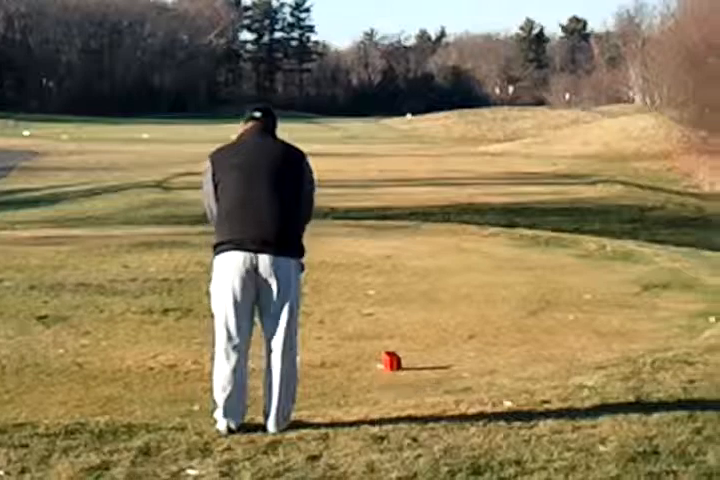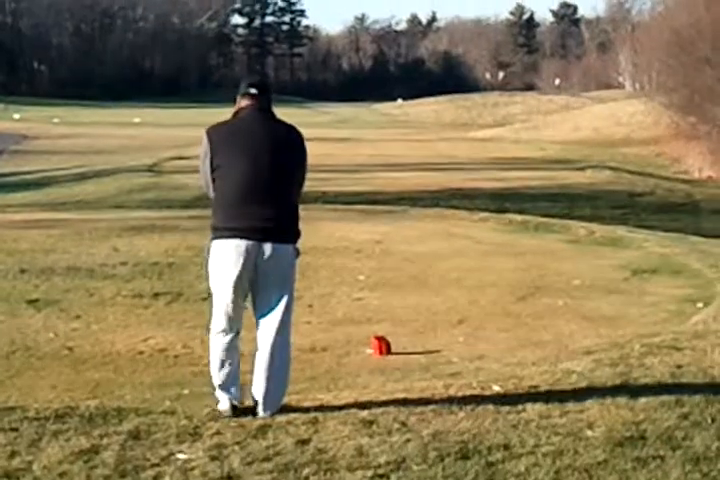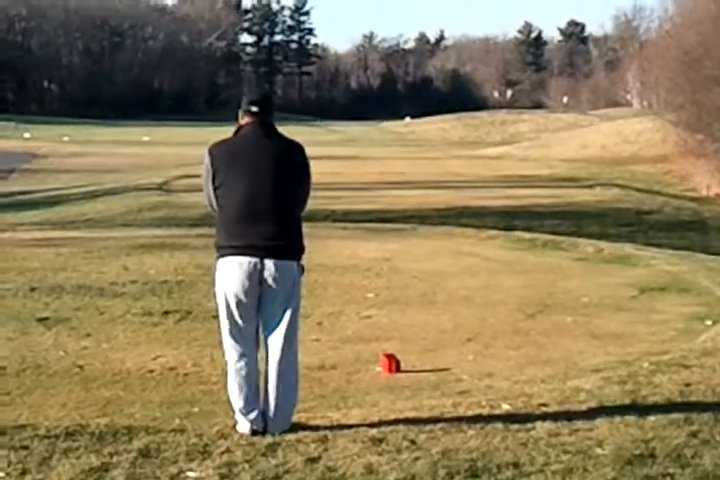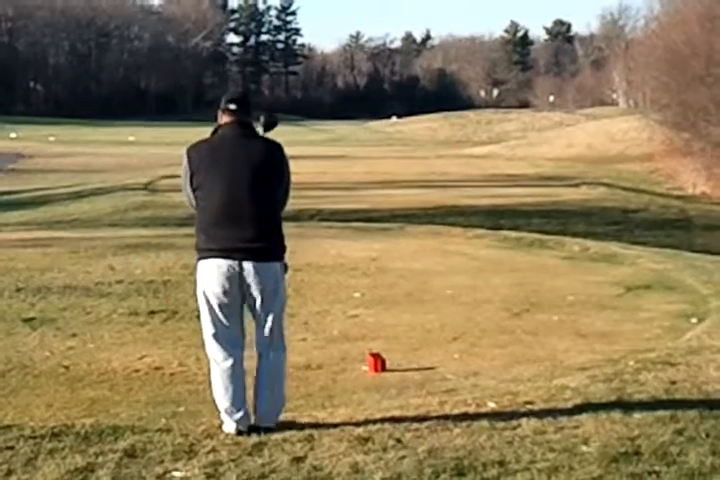
dt=0.5s
person 1, frame 1
left shoulder: (219, 158)
right shoulder: (294, 157)
left elbow: (212, 211)
right elbow: (305, 210)
left hip: (232, 255)
right hip: (280, 256)
left knee: (230, 342)
right knee: (281, 342)
left ankle: (228, 418)
right ankle: (277, 419)
person 1, frame 2
left shoulder: (216, 135)
right shoulder: (292, 137)
left elbow: (210, 187)
left hip: (231, 239)
right hip: (278, 241)
left knee: (225, 324)
right knee: (274, 327)
left ankle: (227, 397)
right ankle: (267, 402)
person 1, frame 3
left shoulder: (218, 153)
right shoulder: (293, 152)
left elbow: (214, 204)
right elbow: (299, 203)
left hip: (235, 258)
right hip: (283, 258)
left knee: (240, 346)
right knee: (281, 345)
left ankle: (249, 419)
right ankle: (277, 421)
person 1, frame 4
left shoulder: (196, 154)
right shoulder: (272, 152)
left elbow: (194, 203)
right elbow: (281, 201)
left hip: (215, 259)
right hip: (264, 259)
left knee: (224, 346)
right knee: (271, 343)
left ankle: (235, 420)
right ankle: (266, 417)
